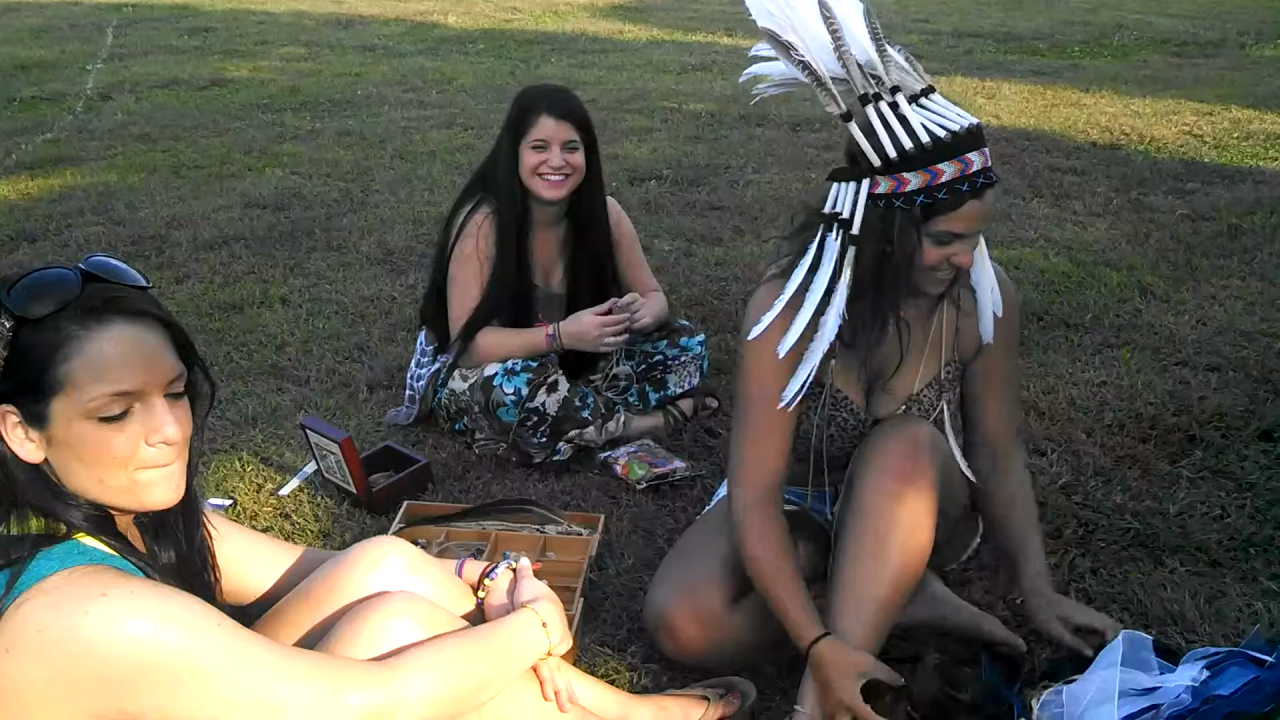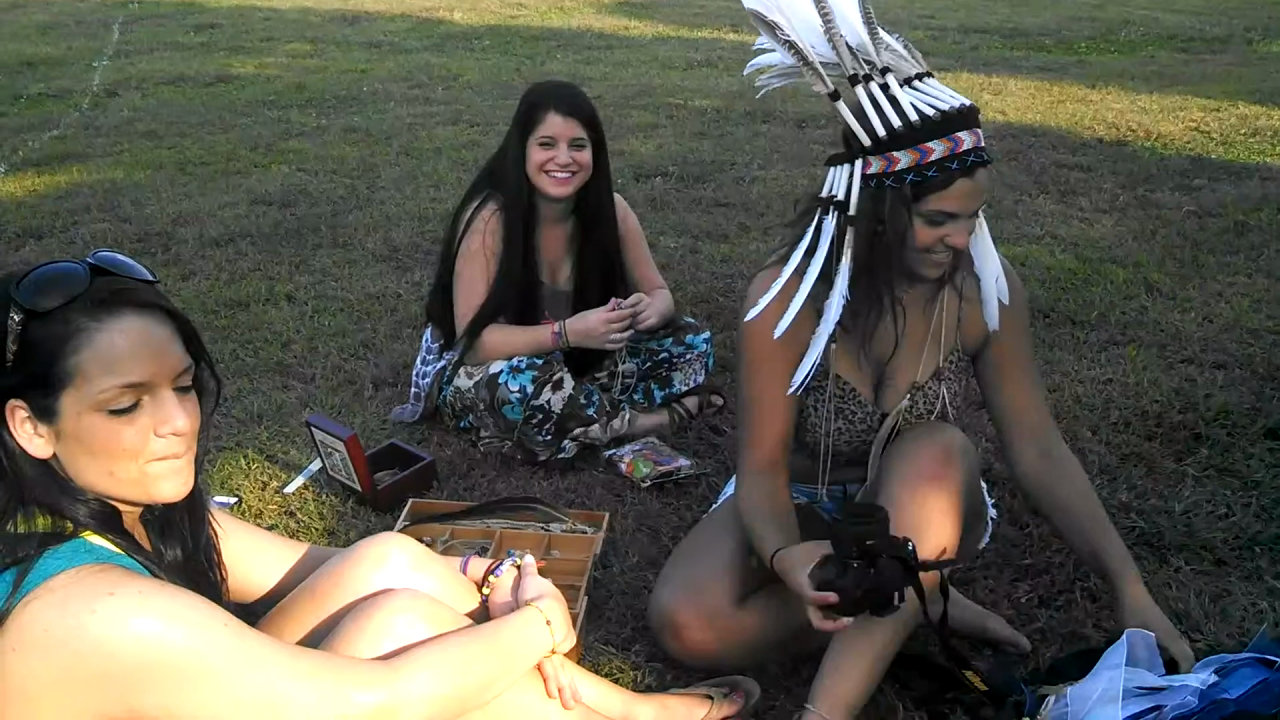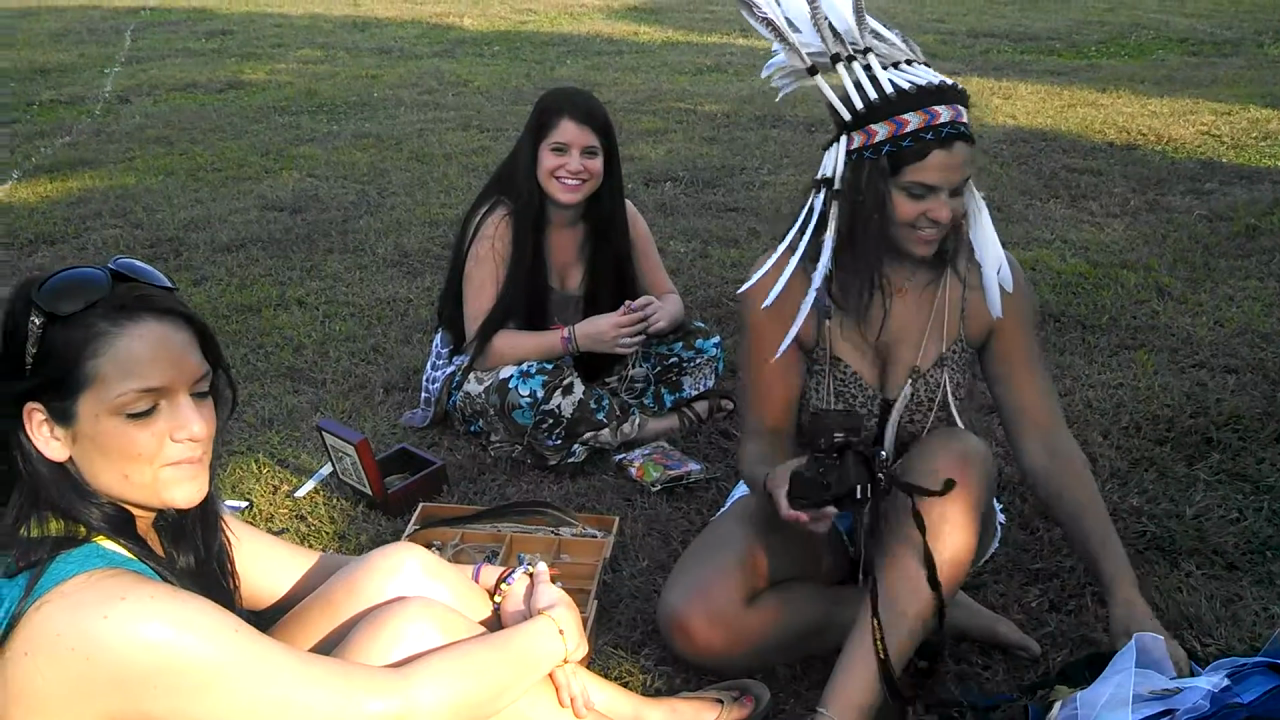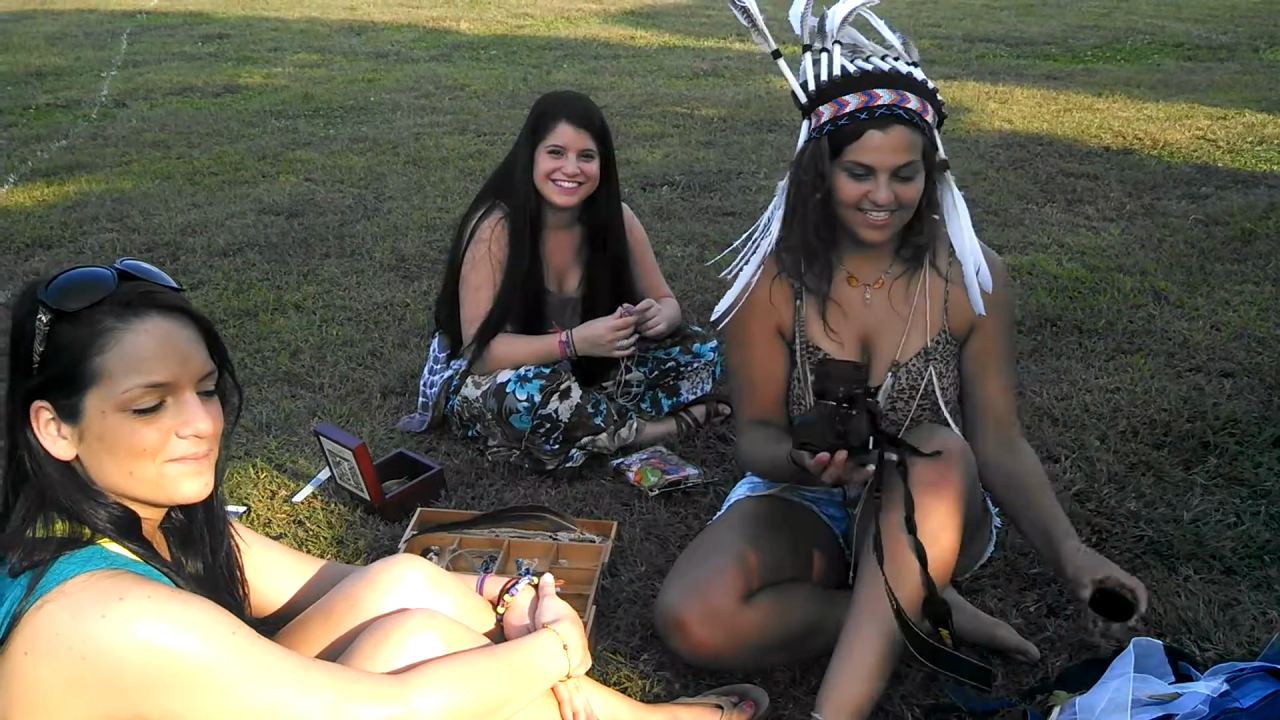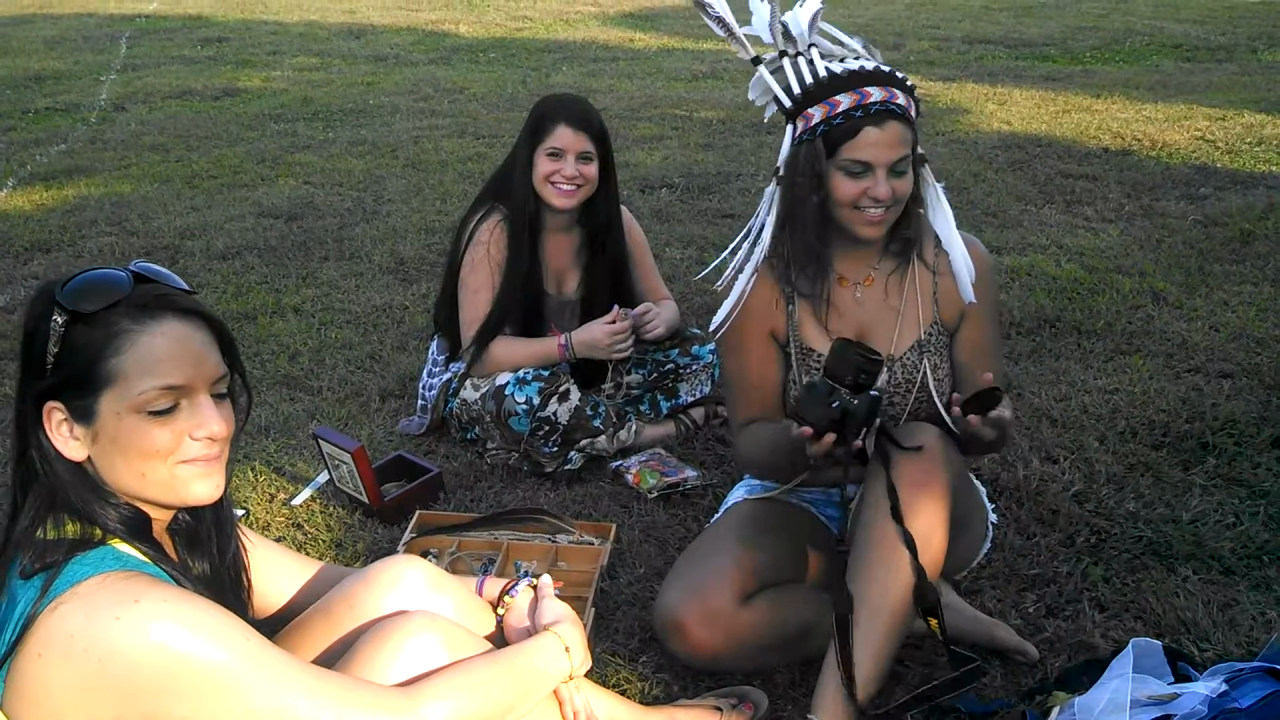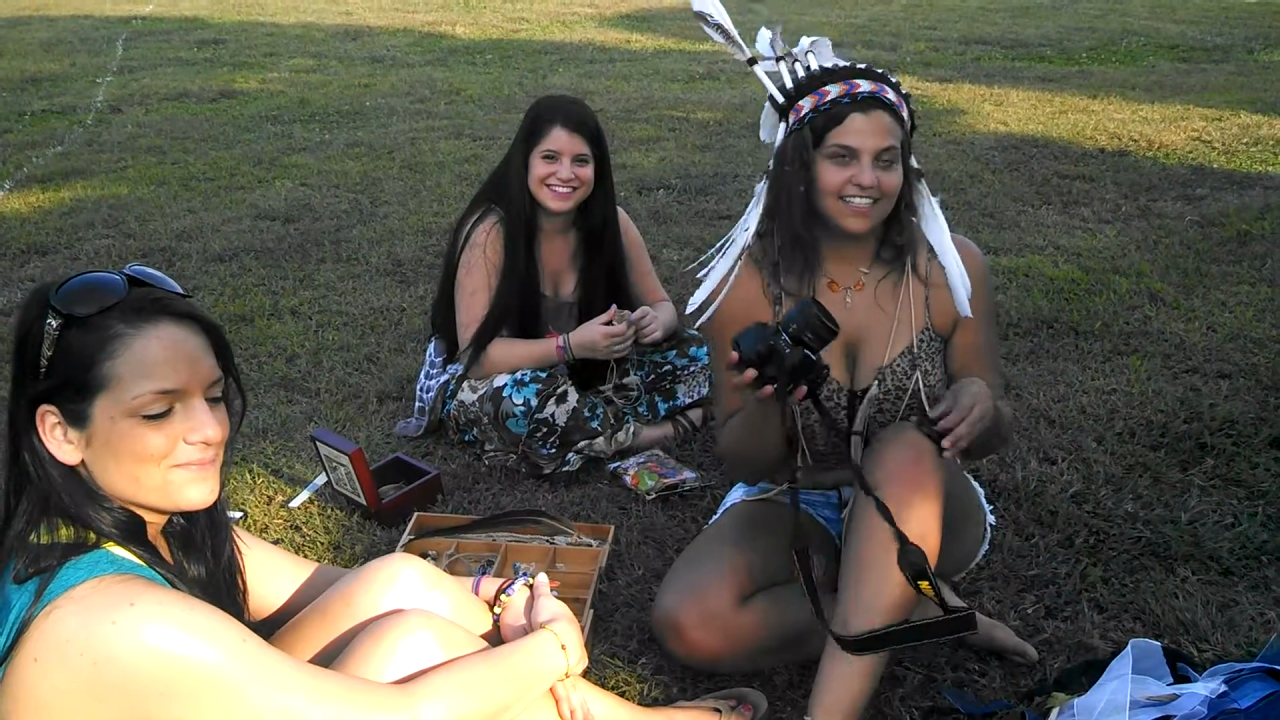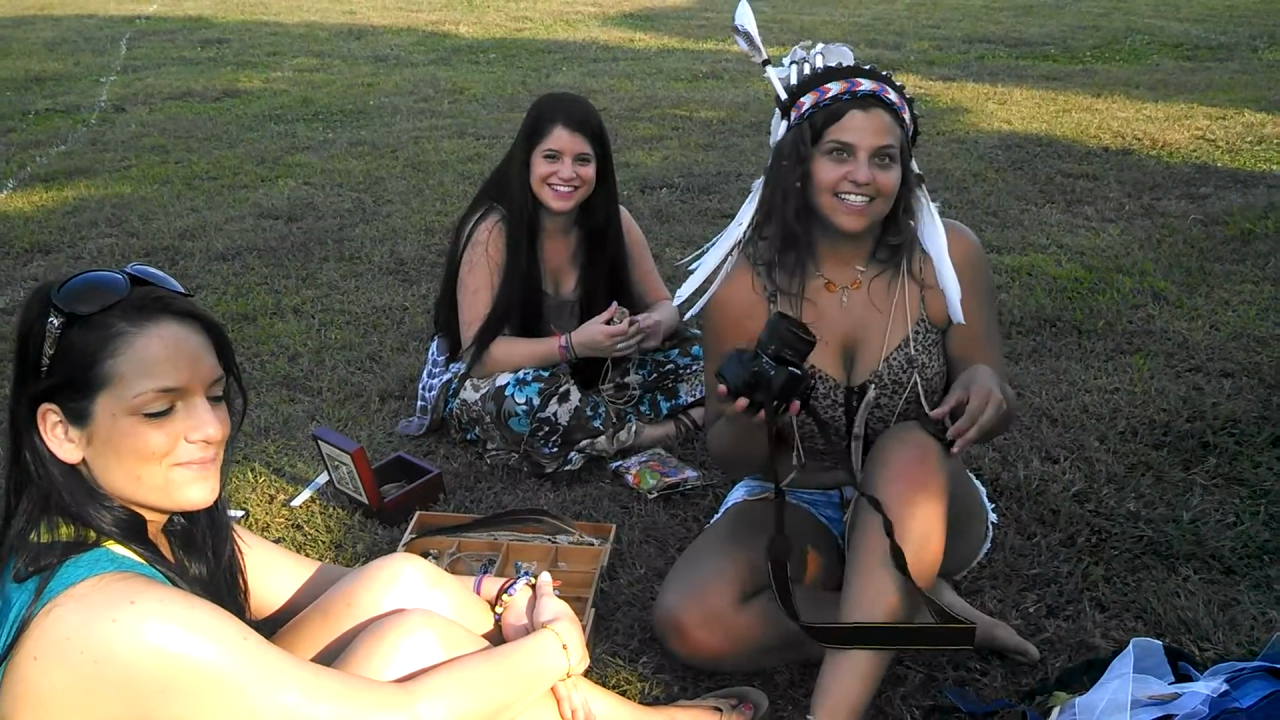
dt=0.3s
person 1, frame 1
left shoulder: (132, 515)
right shoulder: (84, 615)
left elbow: (333, 572)
left wrist: (484, 590)
right wrist: (534, 626)
left knee: (383, 568)
right knee: (394, 622)
person 1, frame 2
left shoulder: (131, 512)
right shoulder: (92, 614)
left elbow: (333, 569)
left wrist: (492, 584)
right wrist: (539, 622)
left knee: (389, 561)
right knee: (400, 622)
person 1, frame 3
left shoulder: (144, 518)
right shoulder: (101, 618)
left elbow: (342, 574)
left wrist: (503, 592)
right wrist: (550, 631)
left knee: (404, 573)
right knee: (414, 629)
person 1, frame 4
left shoulder: (156, 519)
right shoulder: (103, 618)
left elbow: (341, 585)
left wrist: (511, 601)
right wrist: (556, 645)
left knee: (406, 583)
right knee: (417, 640)
person 1, frame 5
left shoulder: (154, 522)
right shoulder: (116, 618)
left elbow: (361, 590)
left wrist: (509, 606)
right wrist: (555, 650)
left knee: (405, 586)
right knee: (416, 644)
person 1, frame 6
left shoulder: (150, 525)
right shoulder: (109, 623)
left elbow: (353, 591)
left wrist: (501, 608)
right wrist: (550, 645)
left knee: (400, 583)
right knee: (413, 641)
person 1, frame 7
left shoulder: (150, 524)
right shoulder: (108, 620)
left elbow: (340, 586)
left wrist: (501, 609)
right wrist: (551, 649)
left knee: (403, 583)
right knee: (413, 640)
person 2, frame 1
left shoulder: (984, 297)
right shoulder: (792, 306)
left elbow: (998, 454)
right elbow: (754, 493)
left wrist: (1038, 586)
right wrist: (824, 648)
left hip: (911, 512)
right hip: (799, 507)
left knee: (905, 447)
right knee: (685, 624)
right ankle: (902, 601)
person 2, frame 2
left shoulder: (987, 287)
right shoulder: (789, 296)
left elbow: (1038, 449)
right elbow: (762, 468)
left wrist: (1131, 590)
right wrist: (786, 557)
left hip: (922, 511)
right hip: (805, 502)
left knee: (937, 451)
right knee: (685, 622)
right ankle: (913, 606)
person 2, frame 3
left shoulder: (988, 281)
right shoulder: (785, 285)
left elbow: (1045, 445)
right elbow: (761, 443)
left wrist: (1124, 594)
right wrist: (783, 480)
left hip: (934, 515)
right hip: (814, 510)
left knee: (957, 456)
right knee: (694, 622)
right ankle: (926, 609)
person 2, frame 4
left shoulder: (970, 274)
right shoulder: (771, 278)
left elbow: (998, 441)
right elbow: (756, 435)
left wrist: (1069, 551)
right wrist: (799, 459)
left hip: (926, 517)
right hip: (803, 504)
left knee: (937, 451)
right knee: (693, 620)
right ankle: (916, 609)
person 2, frame 5
left shoulder: (958, 265)
right shoulder: (764, 281)
left elbow: (986, 437)
right elbow: (753, 451)
left wrist: (987, 423)
right wrist: (801, 441)
left hip: (926, 512)
right hip: (800, 504)
left knee: (919, 450)
right knee: (689, 622)
right ankle: (917, 611)
person 2, frame 6
left shoulder: (952, 268)
right shoulder: (750, 283)
left elbow: (991, 436)
right elbow: (745, 464)
left wrist: (981, 408)
right wrist: (763, 406)
left hip: (920, 515)
right hip: (794, 508)
left knee: (904, 451)
right knee: (687, 623)
right ankle: (915, 611)
person 2, frame 7
left shoulder: (949, 256)
right shoulder: (745, 284)
left elbow: (996, 415)
right elbow: (729, 456)
left wrist: (985, 387)
right wrist: (751, 422)
left hip: (921, 513)
right hip: (794, 508)
left knee: (908, 448)
right knee: (689, 623)
right ankle: (919, 608)
person 3, frame 1
left shoulder: (603, 212)
right shoulder: (483, 221)
left elbow: (654, 297)
right elbow: (466, 343)
left wrist: (641, 313)
right wrist: (560, 335)
left hip: (569, 365)
right hip: (478, 376)
left knee: (687, 344)
right knee: (512, 392)
right ankle: (645, 420)
person 3, frame 2
left shoulder: (610, 209)
right shoulder: (491, 217)
left elbow: (660, 294)
right elbow: (472, 340)
left wrist: (648, 310)
right wrist: (567, 333)
left hip: (577, 361)
right hip: (484, 372)
left knee: (693, 341)
right knee: (519, 387)
right ankle: (649, 418)
person 3, frame 3
left shoulder: (619, 214)
right shoulder: (499, 222)
left elbow: (670, 300)
right elbow: (482, 345)
left wrist: (657, 315)
right wrist: (576, 337)
left hip: (585, 367)
right hip: (492, 377)
left knee: (702, 346)
right knee: (529, 393)
right ankle: (658, 422)
person 3, frame 4
left shoulder: (615, 217)
right shoulder: (496, 225)
left elbow: (667, 303)
right elbow: (479, 350)
left wrist: (656, 318)
right wrist: (573, 342)
left hip: (583, 370)
right hip: (491, 381)
left knee: (700, 350)
right knee: (528, 396)
right ankle: (650, 427)
person 3, frame 5
left shoulder: (615, 220)
right shoulder: (495, 228)
left elbow: (664, 305)
right elbow: (479, 352)
left wrist: (656, 321)
right wrist: (572, 344)
left hip: (584, 372)
right hip: (489, 383)
left knee: (697, 351)
right knee: (526, 400)
right ankle: (658, 428)
person 3, frame 6
left shoulder: (610, 221)
right shoulder: (491, 231)
left elbow: (662, 306)
right elbow: (476, 354)
left wrist: (653, 323)
right wrist: (570, 345)
left hip: (581, 374)
right hip: (487, 385)
left knee: (693, 353)
right knee: (525, 400)
person 3, frame 7
left shoulder: (612, 220)
right shoulder: (492, 228)
left elbow: (663, 305)
right elbow: (478, 353)
left wrist: (656, 324)
right wrist: (572, 345)
left hip: (585, 373)
right hip: (489, 383)
left knee: (693, 351)
right knee: (527, 400)
right ankle: (670, 427)
